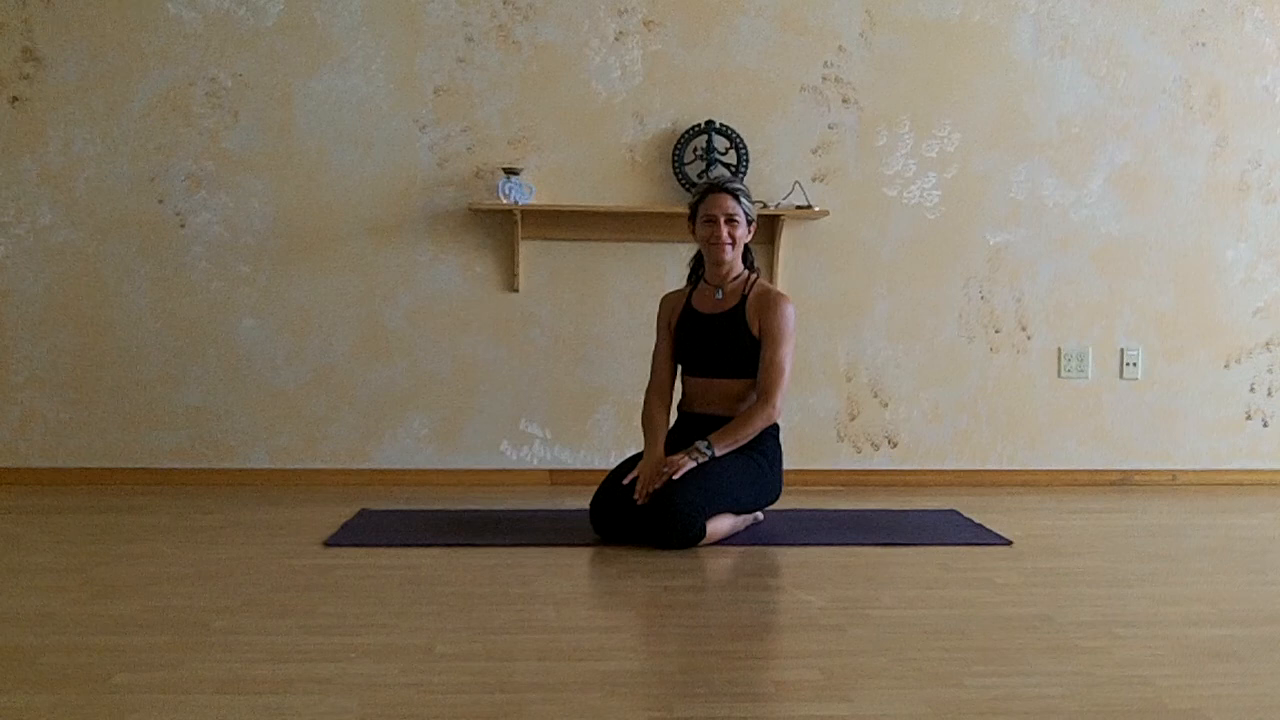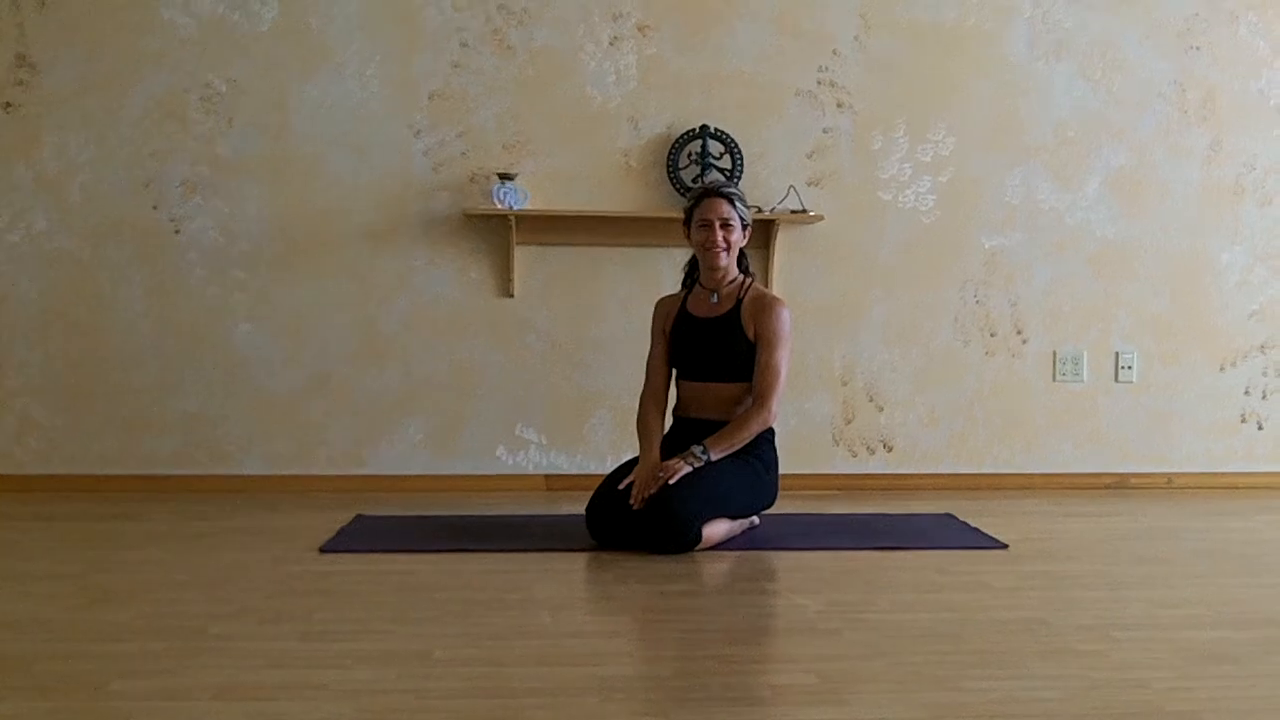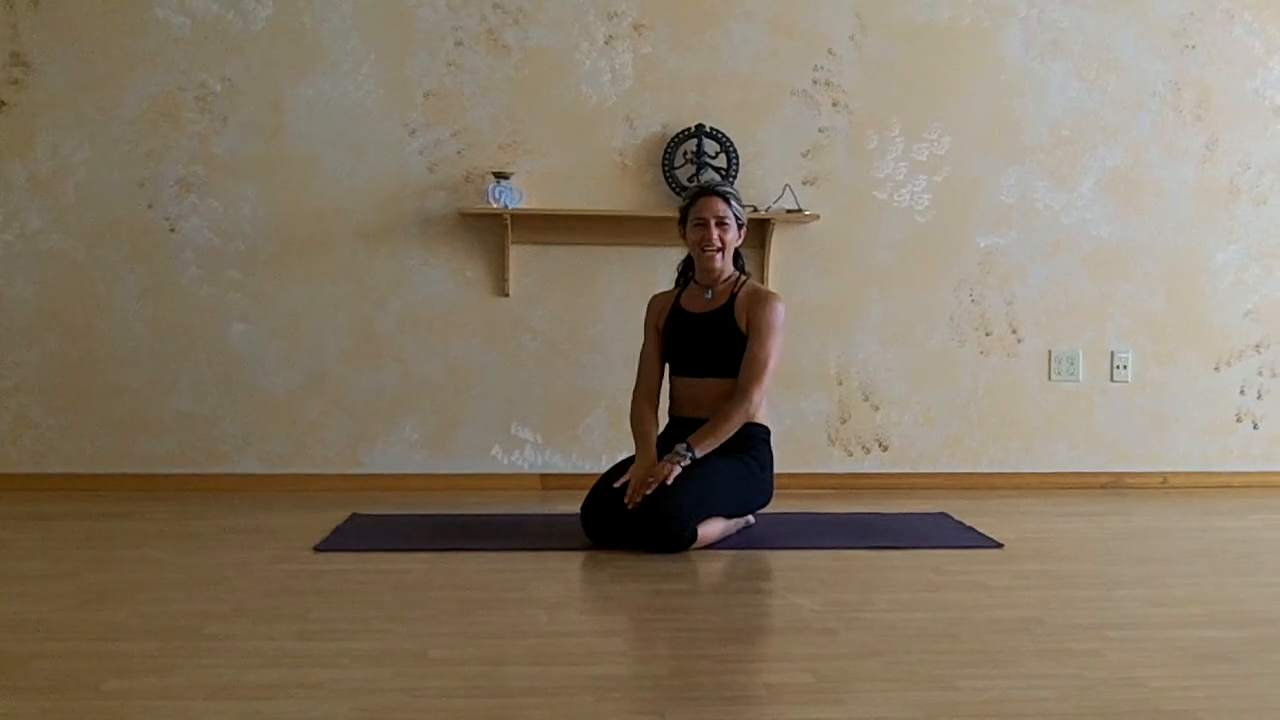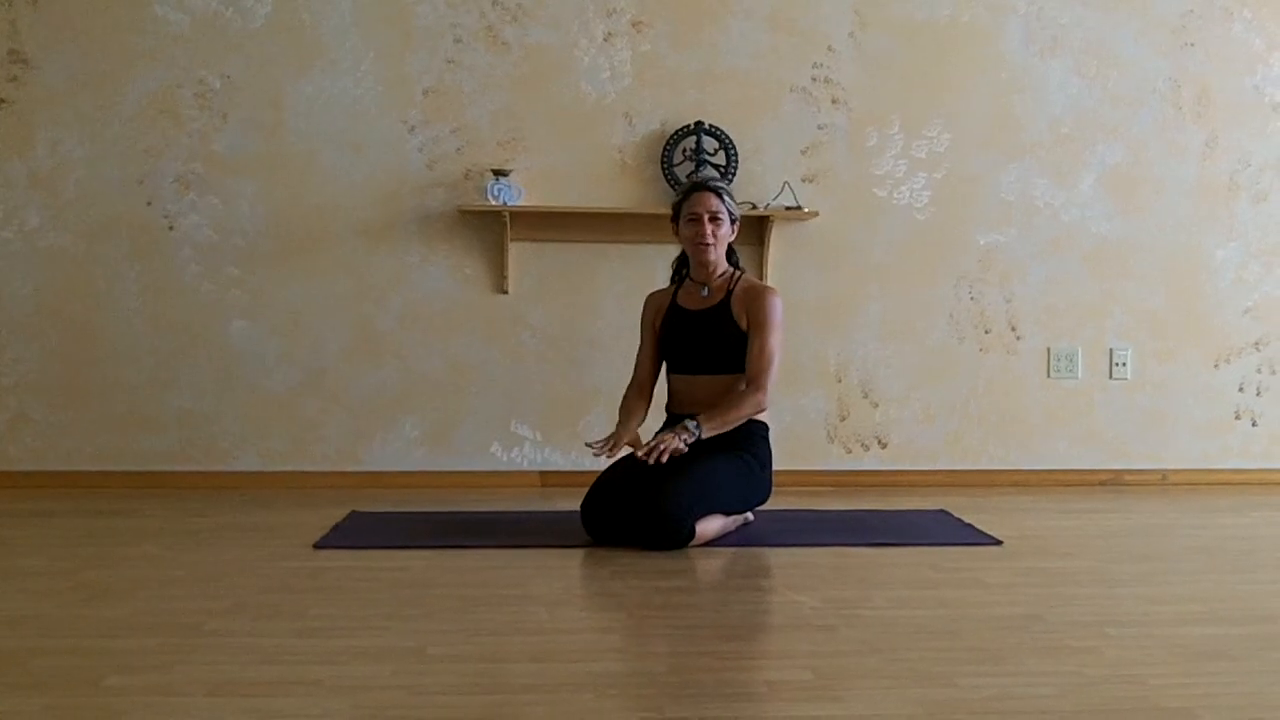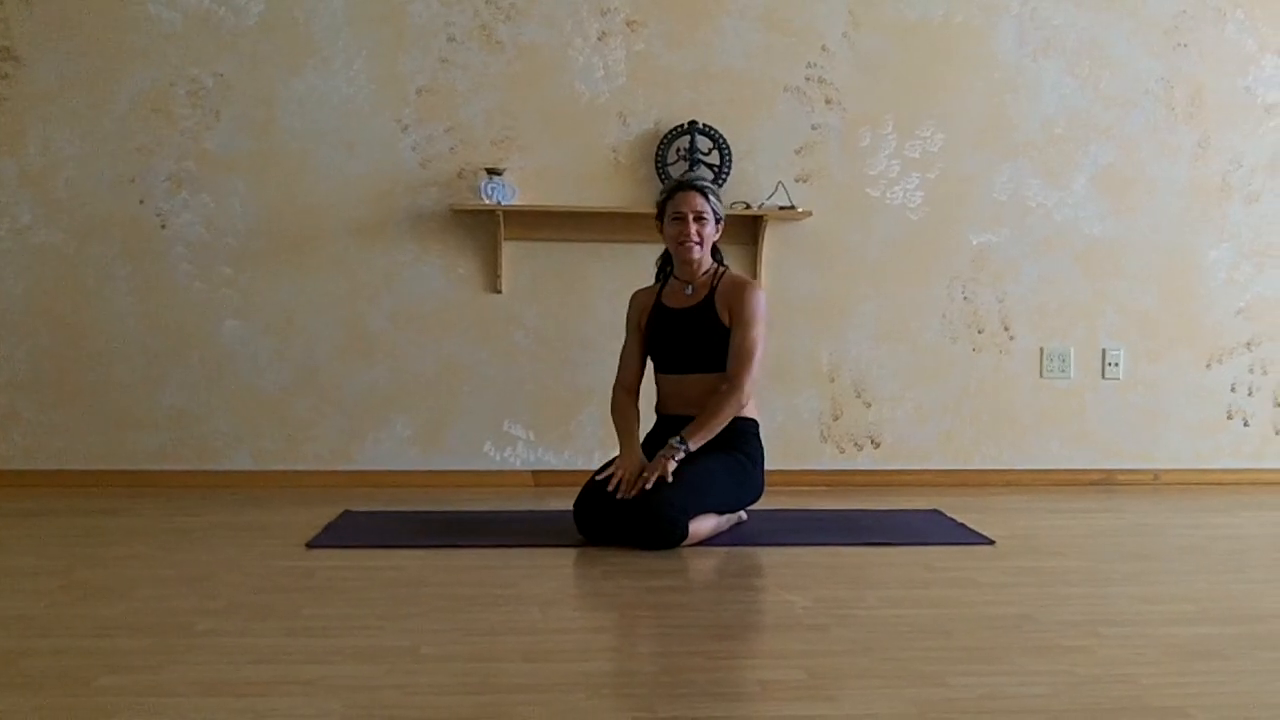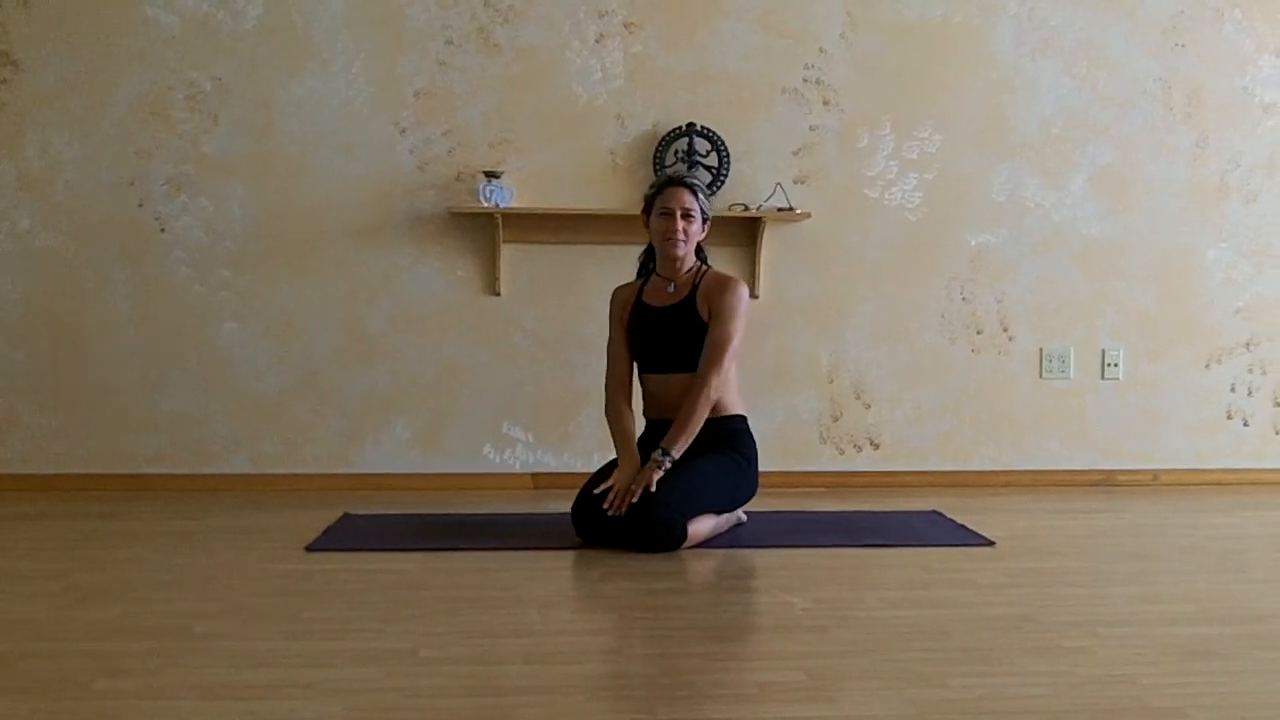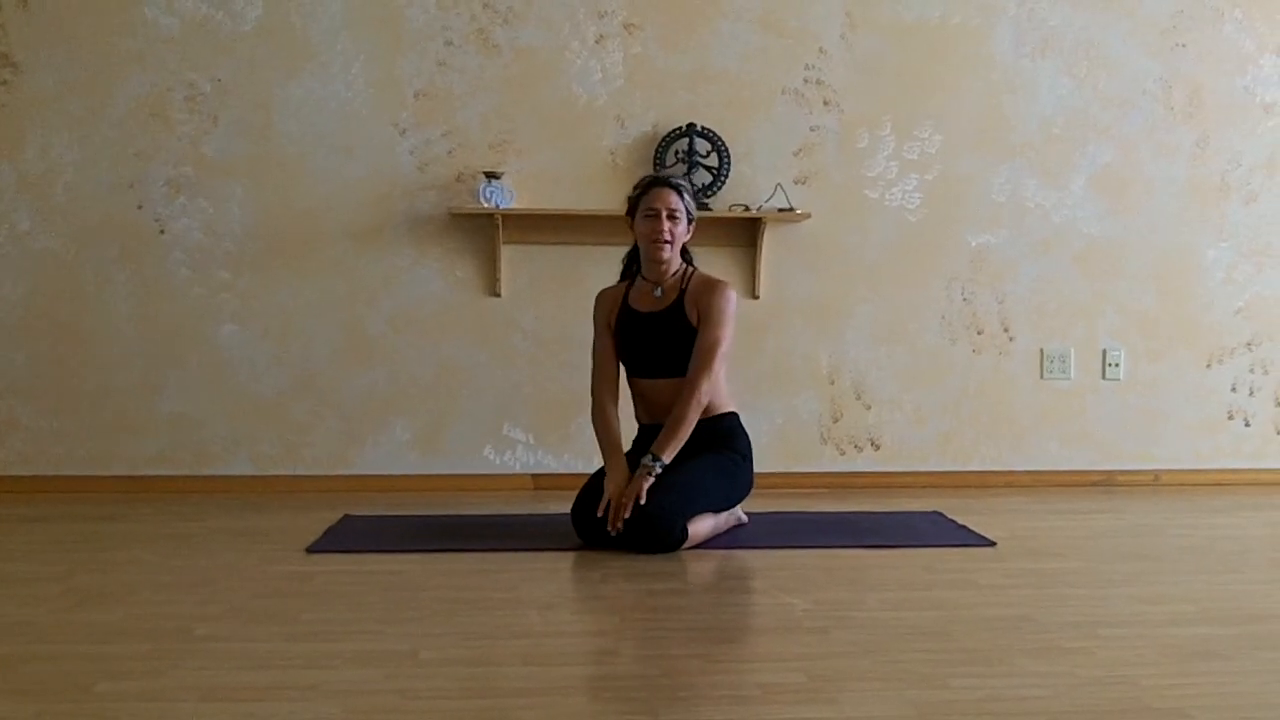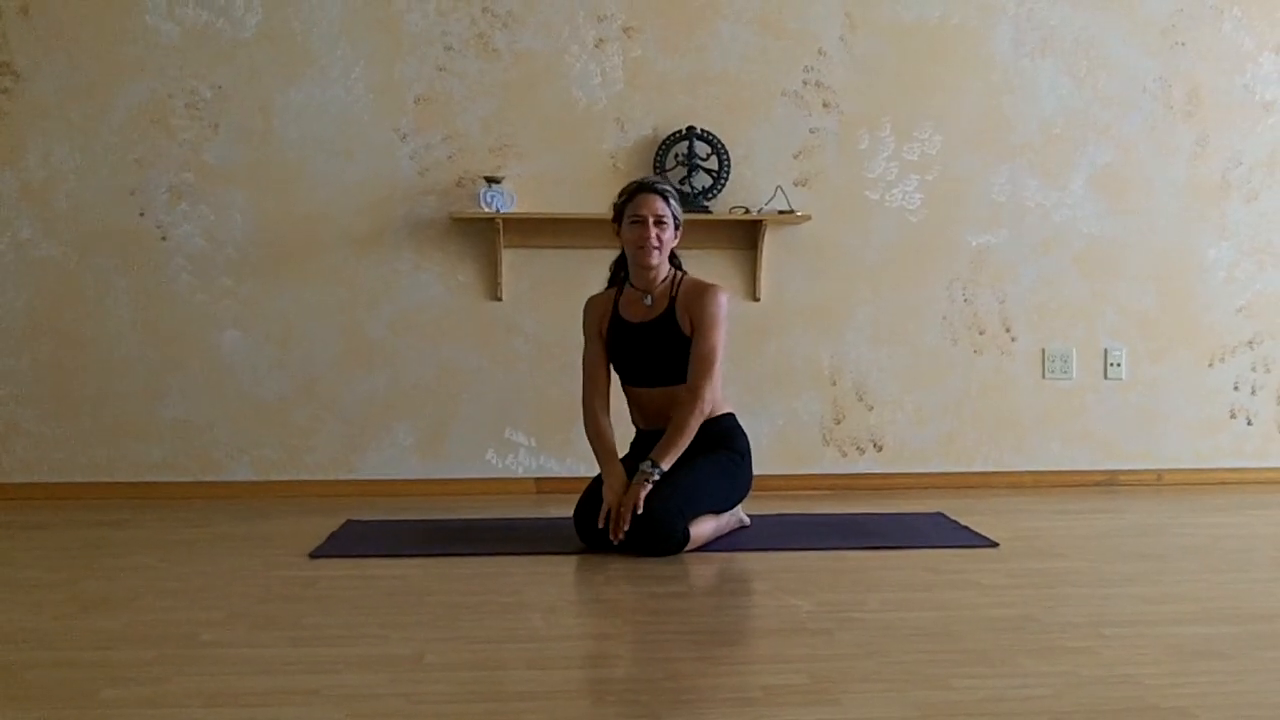
dt=0.4s
person 1, frame 1
left shoulder: (772, 304)
right shoulder: (673, 305)
left elbow: (769, 405)
right elbow: (658, 391)
left wrist: (700, 453)
right wrist: (654, 452)
left hip: (748, 448)
right hip: (684, 437)
left knee: (672, 512)
right knee: (608, 510)
left ankle: (742, 515)
right ankle: (733, 517)
person 1, frame 2
left shoulder: (767, 309)
right shoulder: (668, 309)
left elbow: (764, 409)
right elbow: (653, 396)
left wrist: (697, 457)
right wrist: (650, 458)
left hip: (744, 453)
right hip: (679, 442)
left knee: (669, 517)
right knee: (603, 515)
left ankle: (737, 521)
right ankle: (729, 523)
person 1, frame 3
left shoulder: (763, 304)
right shoulder: (662, 306)
left elbow: (748, 399)
right elbow: (645, 393)
left wrist: (681, 457)
right wrist: (647, 456)
left hip: (741, 449)
right hip: (676, 440)
left knee: (664, 518)
right knee: (599, 514)
left ankle: (733, 519)
right ankle: (724, 520)
person 1, frame 4
left shoulder: (759, 299)
right shoulder: (658, 303)
left elbow: (758, 394)
right elbow: (641, 385)
left wrist: (691, 430)
right wrist: (626, 429)
left hip: (739, 446)
right hip: (673, 440)
left knee: (662, 516)
right knee: (598, 513)
left ankle: (732, 516)
right ankle: (724, 516)
person 1, frame 5
left shoulder: (743, 293)
right shoulder: (644, 302)
left elbow: (738, 390)
right elbow: (625, 389)
left wrist: (676, 452)
right wrist: (632, 451)
left hip: (731, 445)
right hip: (664, 439)
left knee: (654, 515)
right knee: (591, 513)
left ankle: (725, 514)
right ankle: (715, 515)
person 1, frame 6
left shoulder: (726, 290)
right shoulder: (625, 298)
left elbow: (709, 385)
right elbow: (617, 391)
left wrist: (661, 463)
right wrist: (629, 460)
left hip: (723, 444)
right hip: (656, 441)
left knee: (651, 520)
right knee: (590, 517)
left ankle: (724, 515)
person 1, frame 7
left shoulder: (714, 294)
right shoulder: (610, 302)
left elbow: (698, 391)
right elbow: (603, 395)
left wrist: (650, 468)
right wrist: (617, 468)
left hip: (717, 444)
right hip: (651, 442)
left knee: (650, 521)
right knee: (590, 518)
left ankle: (723, 514)
person 1, frame 8
left shoulder: (705, 298)
right shoulder: (599, 308)
left elbow: (699, 399)
right elbow: (595, 404)
left wrist: (648, 476)
right wrist: (613, 475)
left hip: (715, 446)
right hip: (649, 446)
left knee: (651, 524)
right knee: (593, 524)
left ankle: (725, 515)
